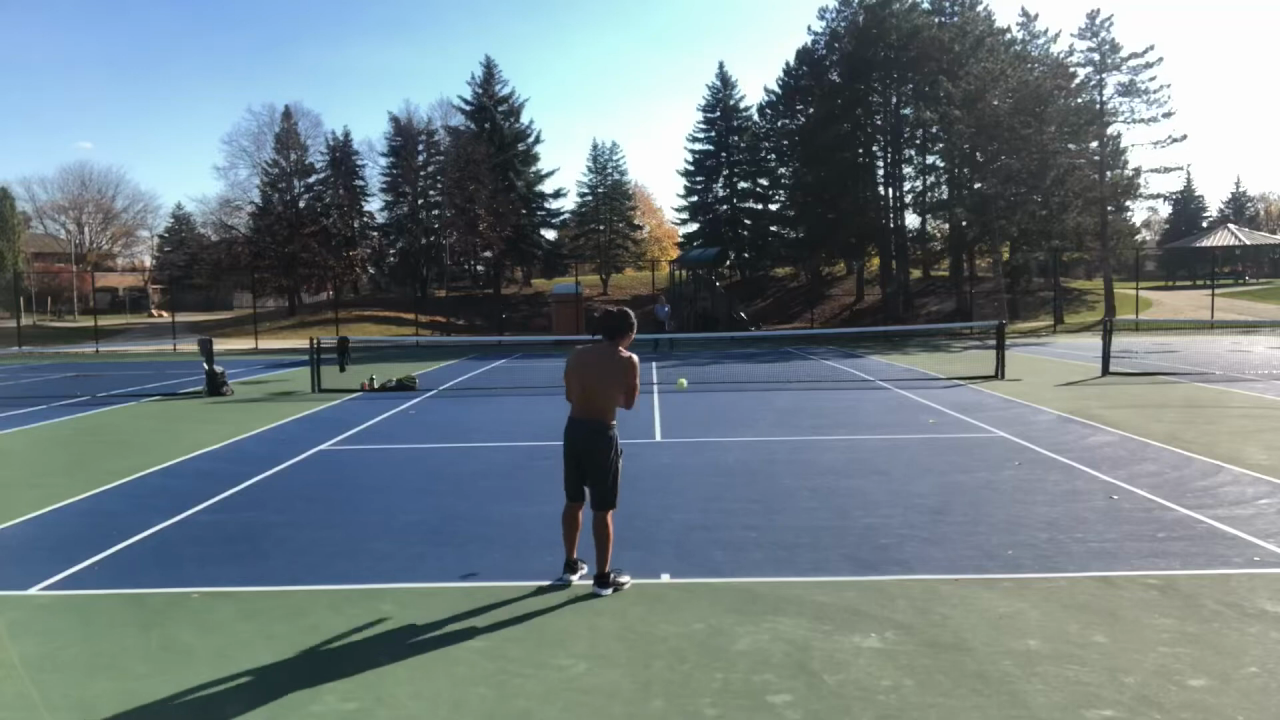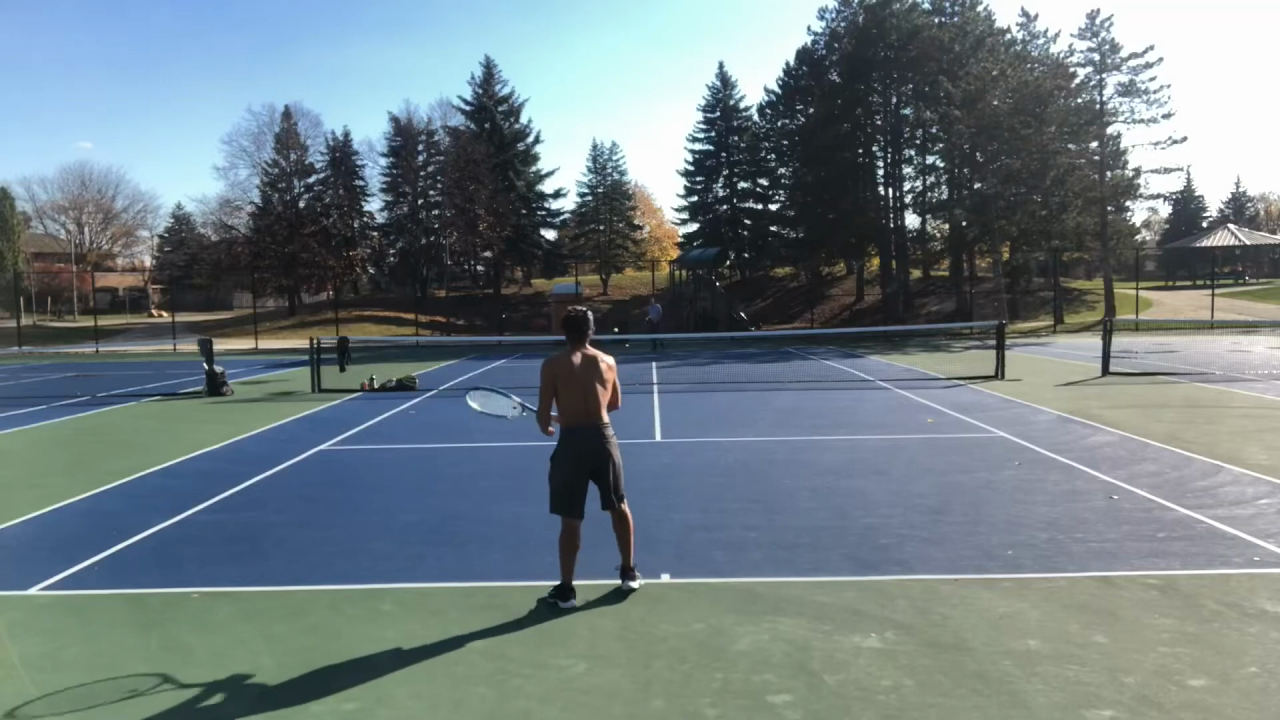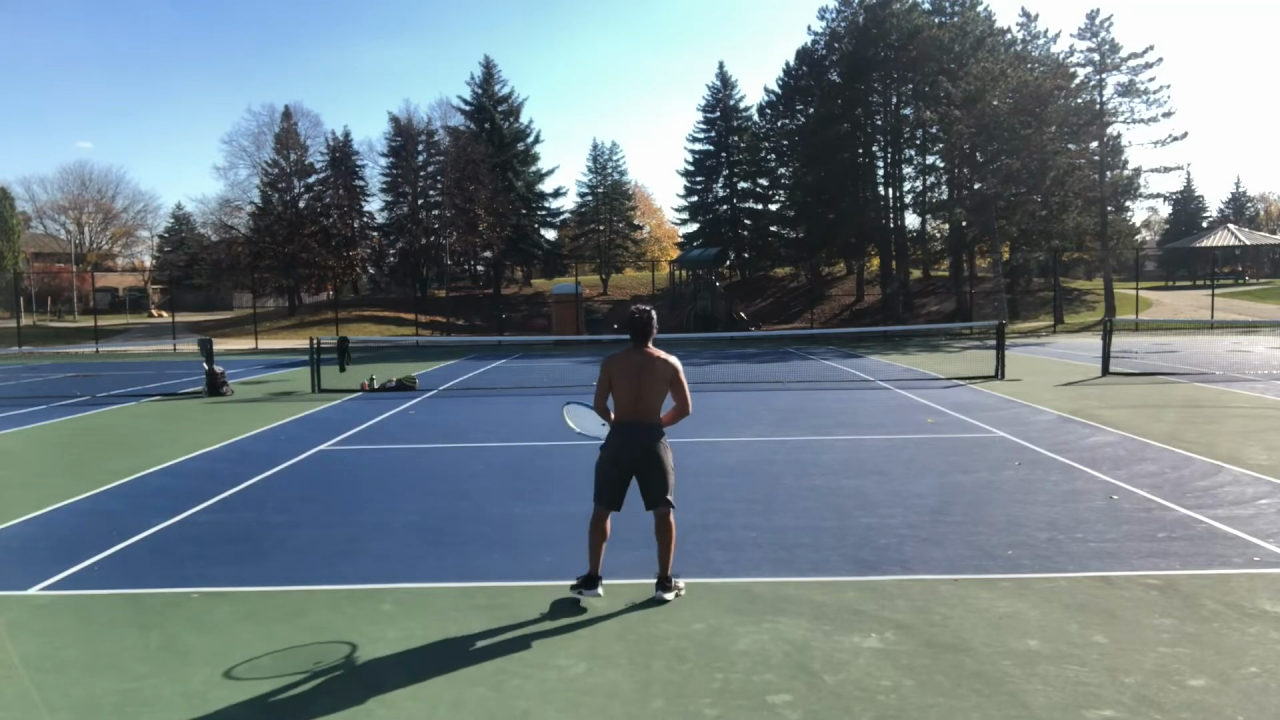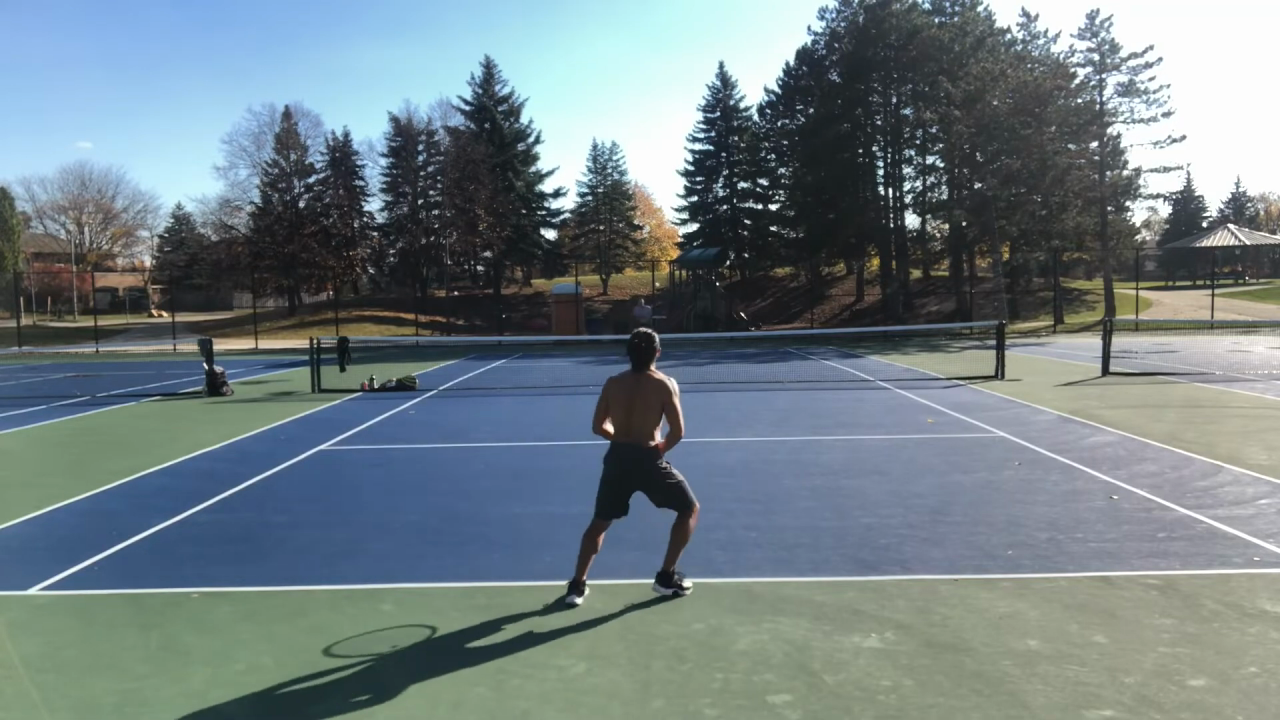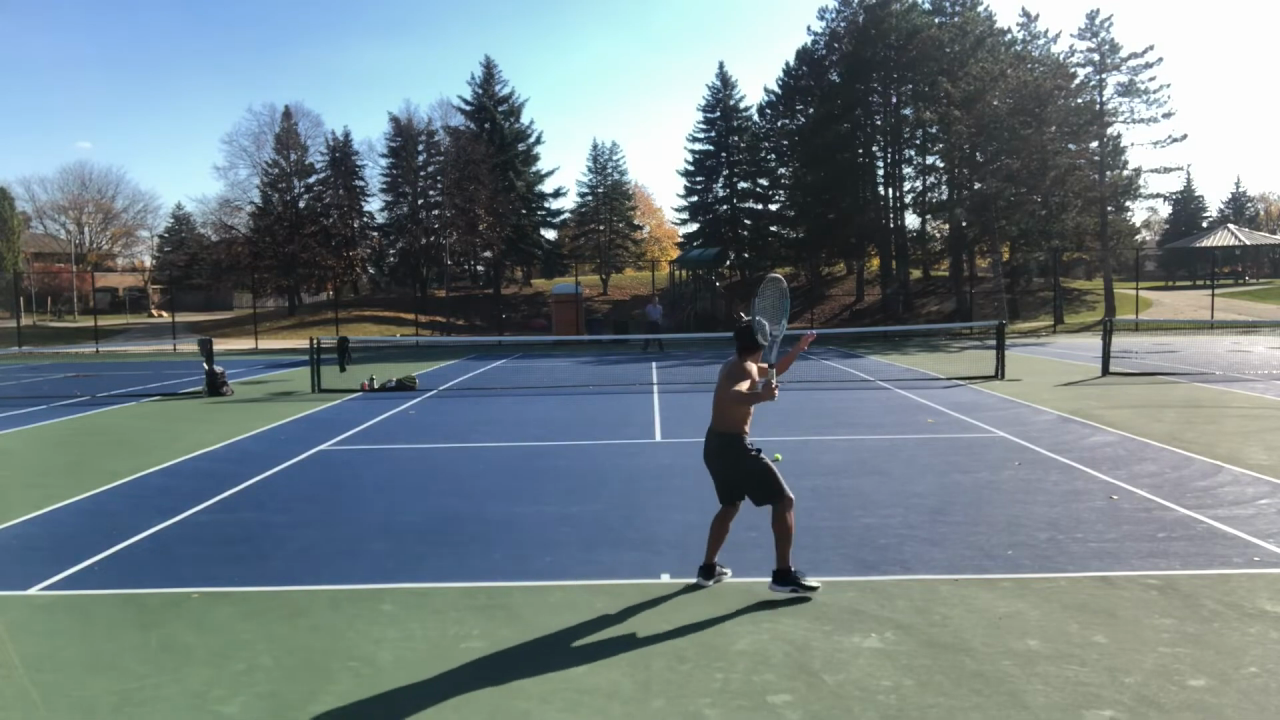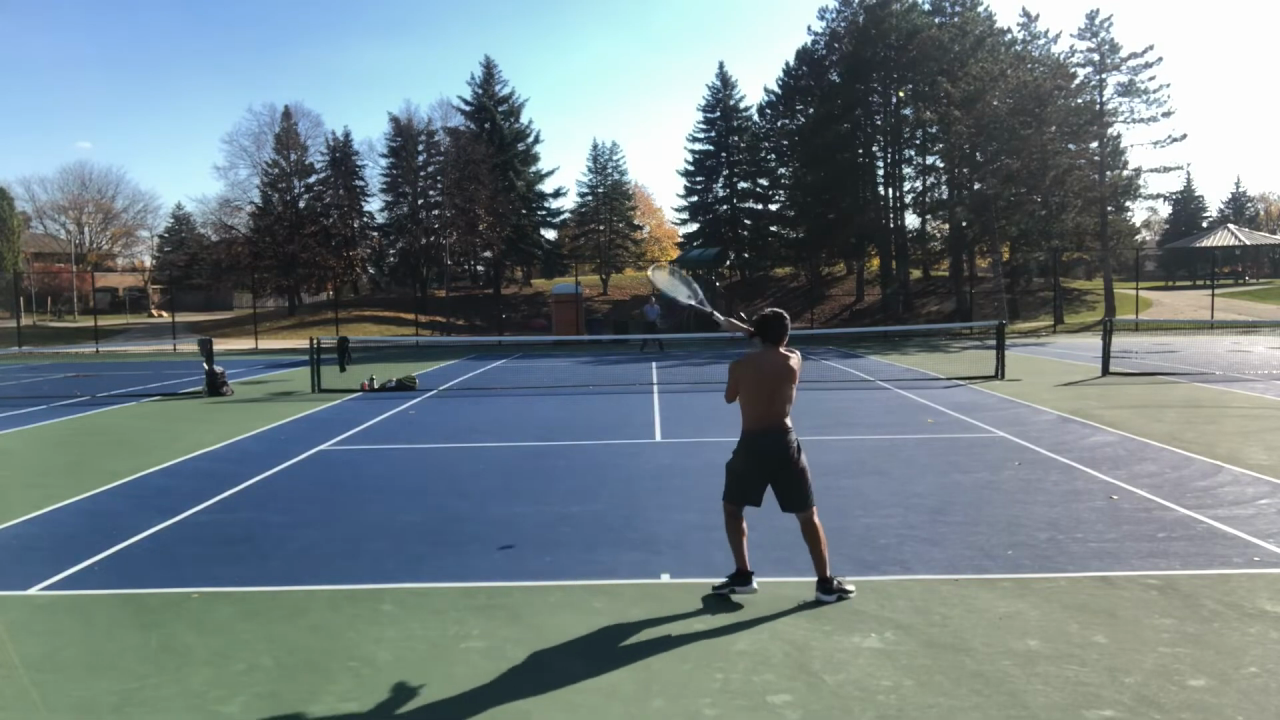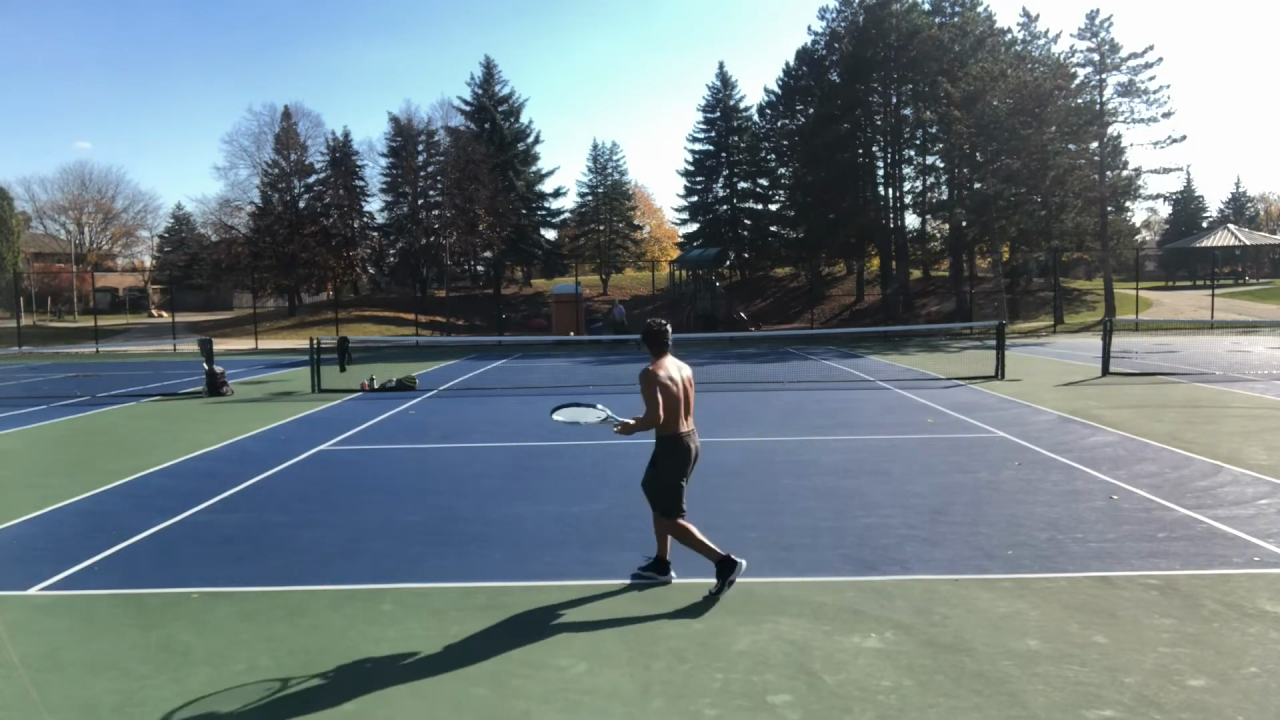
dt=0.7s
person 1, frame 1
left shoulder: (577, 356)
right shoulder: (628, 362)
left elbow: (571, 397)
right elbow: (628, 403)
left hip: (572, 431)
right hip: (597, 436)
left knee: (574, 502)
right knee: (603, 510)
left ankle: (570, 565)
right ankle: (604, 578)
person 1, frame 2
left shoulder: (553, 365)
right shoulder: (608, 362)
left elbow: (543, 414)
left wrist: (547, 426)
left hip: (572, 442)
right hip: (604, 438)
left knee: (571, 520)
right knee: (619, 506)
left ankle: (566, 589)
right ankle: (628, 571)
person 1, frame 3
left shoulder: (612, 362)
right shoulder: (669, 363)
left elbow: (599, 406)
right elbow: (684, 408)
left hip: (619, 439)
right hip: (652, 439)
left knee: (601, 510)
right knee: (663, 511)
left ankle: (592, 578)
right ankle: (665, 581)
person 1, frame 4
left shoulder: (613, 384)
right shoulder: (664, 385)
left elbow: (598, 427)
right elbow: (676, 433)
right wrist: (660, 449)
left hip: (616, 458)
right hip: (646, 460)
left knee: (600, 521)
right knee: (689, 509)
left ankle: (577, 586)
right ankle: (666, 576)
person 1, frame 5
left shoulder: (735, 364)
right shoulder: (746, 370)
left elbow: (772, 370)
right elbow: (731, 397)
left wrist: (797, 350)
right wrist: (760, 396)
left hip: (715, 444)
right hip: (733, 446)
left knee: (729, 506)
right knee: (784, 501)
left ankle: (708, 568)
right ankle: (784, 574)
person 1, frame 6
left shoulder: (741, 365)
right shoulder: (794, 360)
left elbow: (730, 398)
right elbow: (774, 345)
right wrist: (736, 325)
left hip: (753, 444)
right hip: (784, 442)
left knee: (732, 506)
right knee: (807, 513)
left ankle: (743, 576)
right ankle: (825, 583)
person 1, frame 7
left shoulder: (650, 374)
right shoulder: (684, 368)
left elbow: (656, 418)
left wrist: (632, 427)
right wrist: (640, 420)
left hip: (671, 447)
right hip: (690, 441)
left knee: (669, 519)
right knee: (660, 501)
left ankle: (725, 562)
right ankle: (661, 564)
